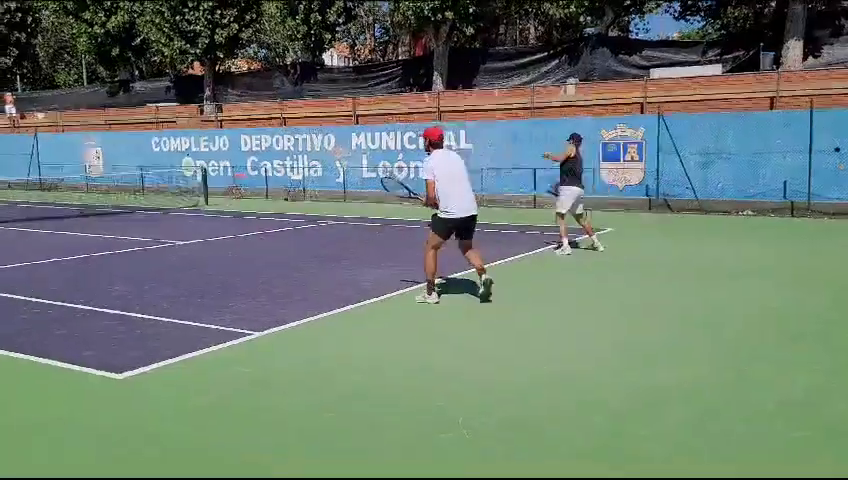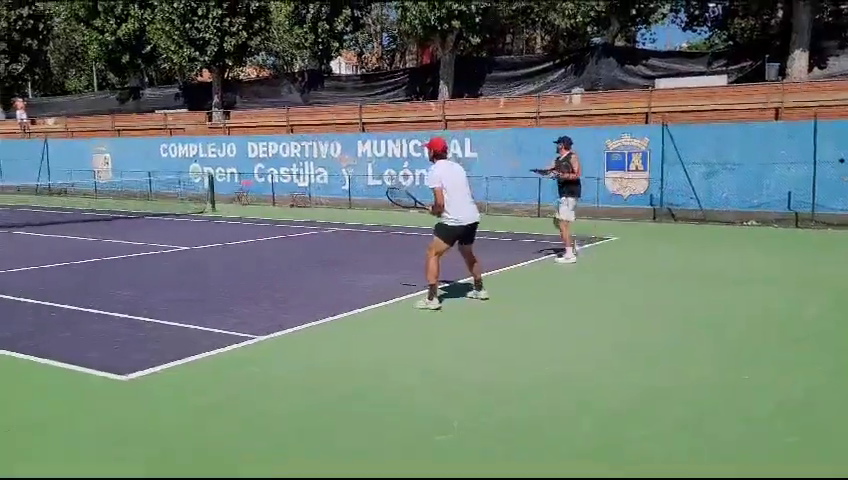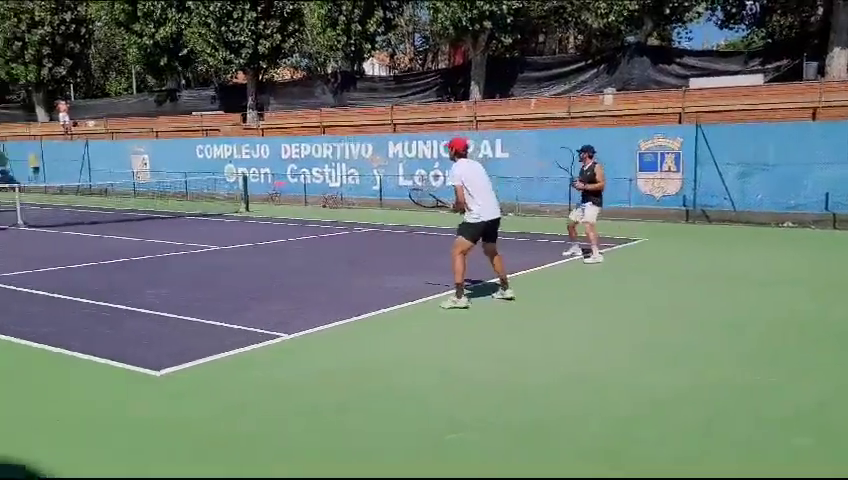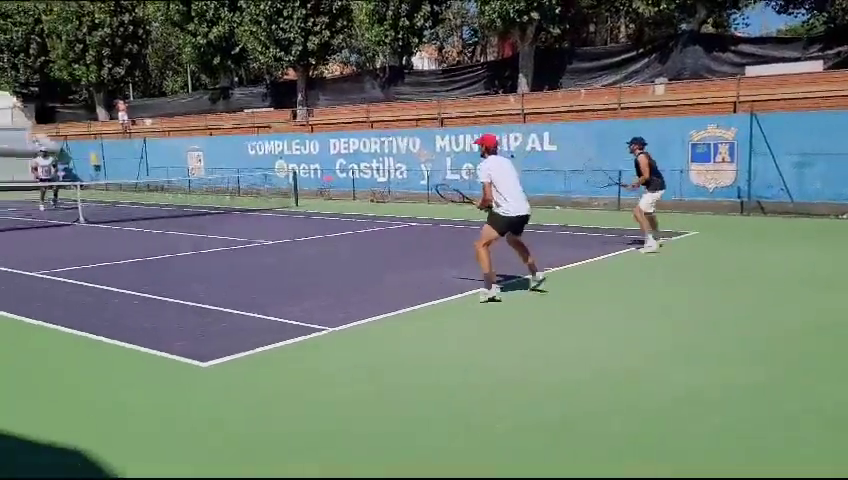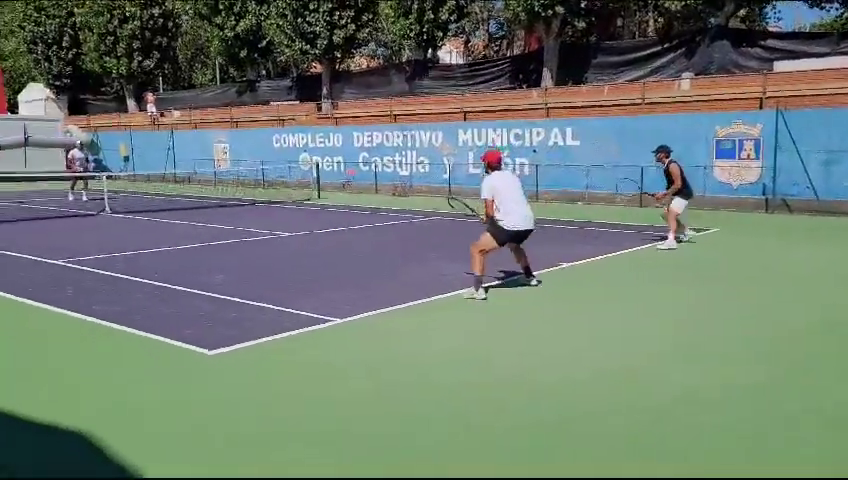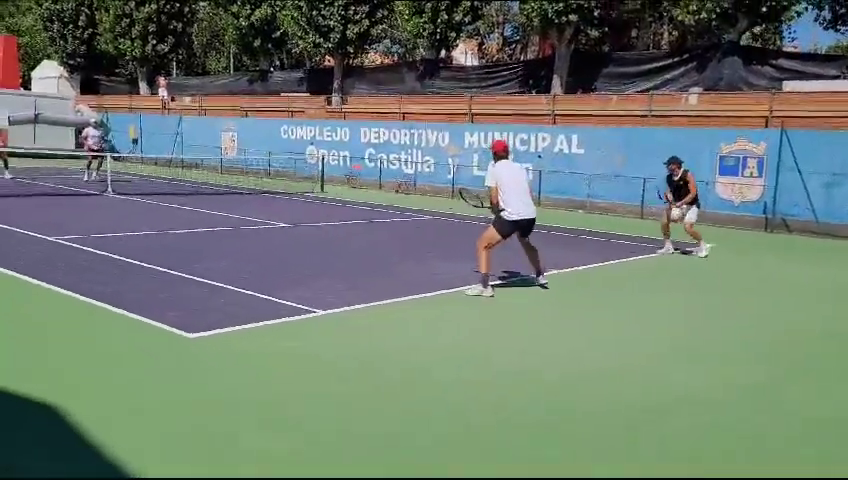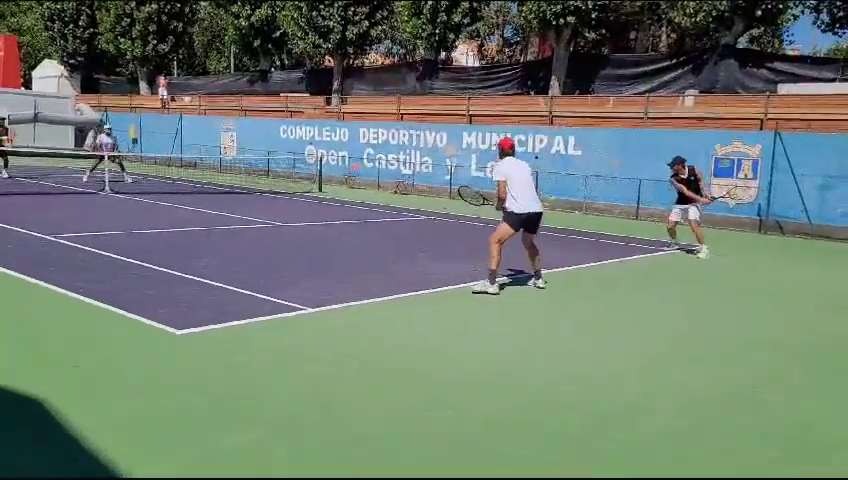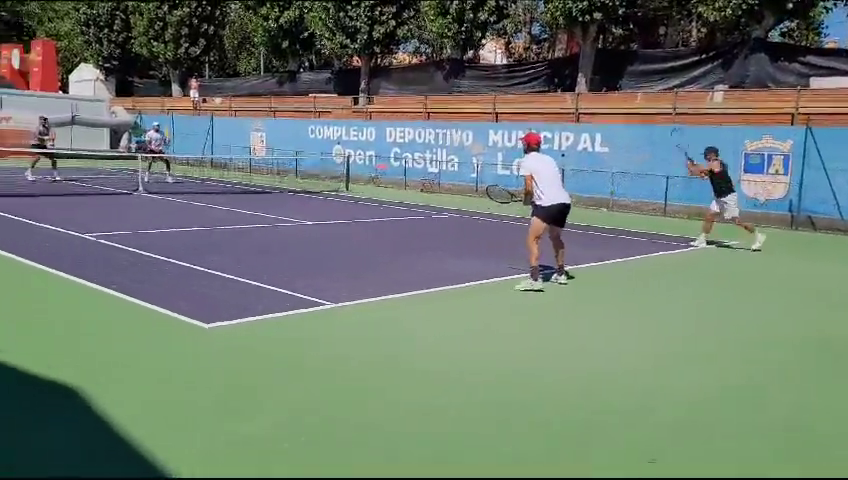
dt=0.3s
person 1, frame 1
left shoulder: (430, 161)
right shoulder: (456, 156)
left elbow: (431, 195)
left wrist: (428, 202)
left hip: (448, 214)
right hip: (470, 210)
left knee: (431, 248)
right knee: (467, 248)
left ankle: (431, 293)
right ankle: (483, 276)
person 1, frame 2
left shoulder: (435, 170)
right shoulder: (458, 167)
left elbow: (440, 203)
left wrist: (434, 210)
left hip: (453, 221)
right hip: (472, 217)
left knee: (433, 254)
right knee: (467, 253)
left ankle: (432, 298)
right ankle: (479, 289)
person 1, frame 3
left shoulder: (456, 169)
right shoulder: (477, 165)
left elbow: (461, 200)
left wrist: (455, 208)
left hip: (477, 219)
right hip: (494, 215)
left knee: (458, 253)
right knee: (491, 252)
left ankle: (459, 296)
right ankle: (505, 289)
person 1, frame 4
left shoulder: (485, 165)
right shoulder: (506, 162)
left elbow: (488, 197)
left wrist: (482, 205)
right wrist: (490, 204)
left hip: (506, 213)
right hip: (523, 210)
left knee: (481, 245)
right knee: (514, 241)
left ankle: (490, 287)
right ankle: (535, 274)
person 1, frame 5
left shoulder: (488, 182)
right shoulder: (512, 177)
left elbow: (489, 213)
left wrist: (488, 221)
right wrist: (495, 219)
left hip: (509, 226)
right hip: (528, 223)
left knee: (477, 250)
right knee: (514, 245)
left ankle: (477, 289)
right ankle: (530, 276)
person 1, frame 6
left shoulder: (493, 170)
right shoulder: (520, 168)
left elbow: (494, 200)
left wrist: (495, 210)
left hip: (510, 217)
right hip: (530, 215)
left knee: (483, 245)
right knee: (525, 242)
left ankle: (484, 286)
right ankle: (540, 276)
person 1, frame 7
left shoulder: (500, 166)
right shoulder: (524, 165)
left elbow: (501, 194)
left wrist: (501, 205)
left hip: (519, 211)
right hip: (536, 210)
left knee: (495, 241)
right knee: (529, 243)
left ankle: (491, 282)
right ankle: (538, 278)
person 1, frame 8
left shoulder: (526, 161)
right shoulder: (549, 159)
left elbow: (529, 187)
left wrist: (527, 200)
right wrist: (534, 198)
left hip: (548, 204)
right hip: (564, 202)
left knee: (532, 239)
right knee: (555, 237)
left ankle: (534, 279)
right ankle: (561, 273)
